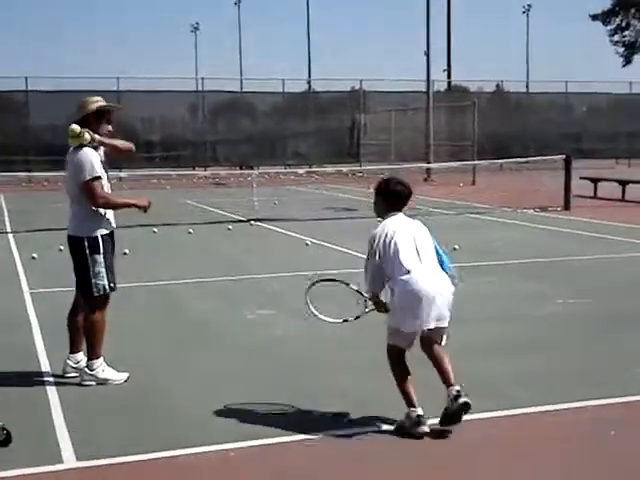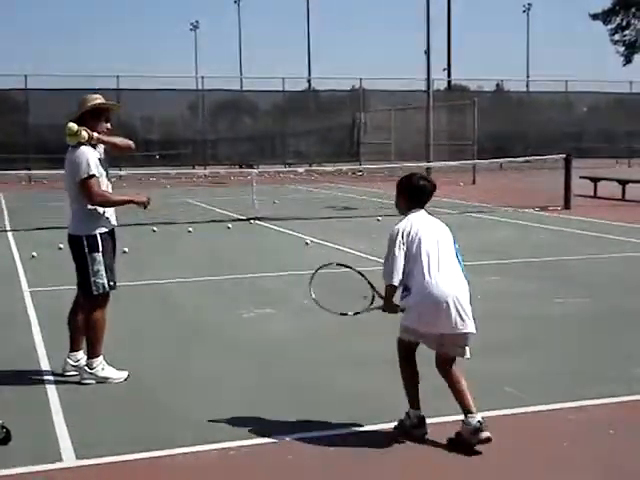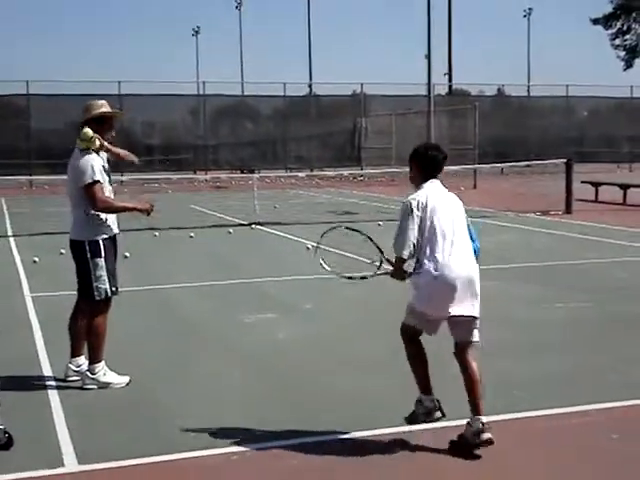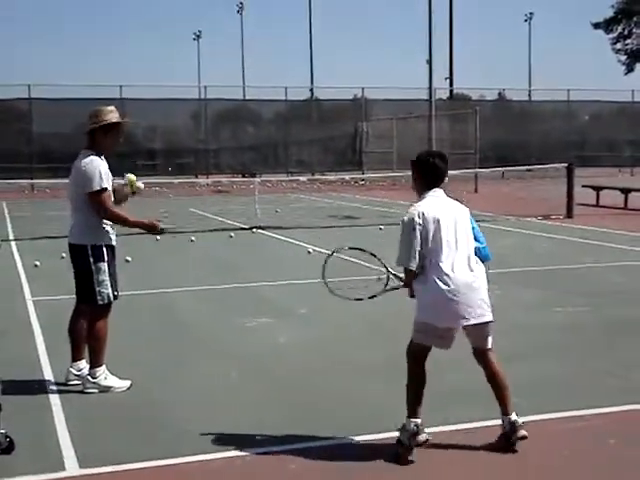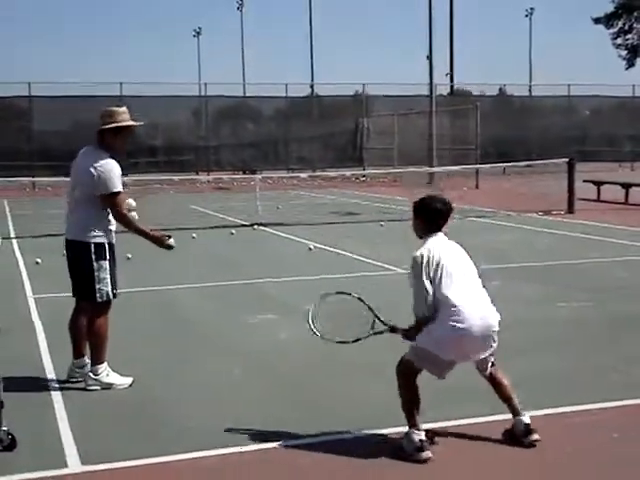
dt=0.2s
person 1, frame 1
left shoulder: (92, 149)
right shoulder: (85, 154)
left elbow: (129, 148)
right elbow: (98, 198)
left wrist: (102, 140)
right wrist: (134, 203)
left hip: (87, 234)
right hip: (91, 236)
left knee: (84, 298)
right knee: (98, 300)
left ankle: (75, 359)
right ankle: (94, 366)
person 1, frame 2
left shoulder: (94, 148)
right shoulder: (82, 153)
left elbow: (129, 145)
right elbow: (95, 197)
left wrist: (100, 138)
right wrist: (133, 199)
left hip: (96, 232)
right hip: (92, 234)
left knee: (85, 297)
right knee: (98, 299)
left ankle: (75, 358)
right ankle: (94, 365)
person 1, frame 3
left shoulder: (96, 154)
right shoulder: (86, 159)
left elbow: (132, 159)
right elbow: (99, 203)
left wrist: (107, 148)
right wrist: (136, 206)
left hip: (95, 238)
right hip: (93, 240)
left knee: (86, 302)
right knee: (99, 304)
left ankle: (76, 364)
right ankle: (95, 371)
person 1, frame 4
left shoulder: (95, 160)
right shoulder: (93, 165)
left elbow: (112, 198)
right elbow: (106, 211)
left wrist: (125, 191)
right wrist: (143, 225)
left hip: (84, 242)
right hip: (93, 245)
left knee: (84, 307)
right knee: (100, 309)
left ankle: (77, 368)
right ankle: (96, 375)
person 1, frame 5
left shoulder: (85, 154)
right shoulder: (107, 166)
right elbow: (119, 214)
left wrist: (118, 200)
right wrist: (151, 236)
left hip: (76, 238)
right hip: (93, 242)
left knee: (84, 304)
right knee: (100, 306)
left ankle: (79, 365)
right ankle: (98, 372)
person 2, frame 1
left shoulder: (380, 233)
right shoulder: (420, 227)
left elbow: (374, 280)
left wrist: (377, 302)
left hip: (410, 294)
right hip: (441, 291)
left knee: (395, 353)
right knee: (431, 344)
left ankle: (415, 415)
right ankle: (454, 392)
person 2, frame 2
left shoulder: (402, 228)
right shoulder: (441, 227)
left elbow: (394, 274)
left wrist: (388, 301)
left hip: (427, 296)
right hip: (458, 296)
left knee: (406, 350)
right knee: (446, 363)
left ankle: (415, 417)
right ankle: (474, 422)
person 2, frame 3
left shoulder: (416, 200)
right shoulder: (455, 200)
left elbow: (405, 246)
right elbow: (473, 247)
left wrist: (398, 268)
left hip: (438, 278)
right hip: (468, 277)
left knee: (410, 333)
right knee: (464, 351)
left ankle: (427, 402)
right ankle: (478, 423)
person 2, frame 4
left shoulder: (416, 213)
right shoulder: (461, 210)
left elbow: (410, 263)
right elbow: (483, 253)
left wrist: (410, 284)
left hip: (442, 292)
right hip: (475, 288)
left knee: (415, 355)
right knee: (484, 354)
left ankle: (413, 425)
right ankle: (510, 422)
person 2, frame 5
left shoulder: (422, 256)
right shoulder: (458, 251)
left elbow: (425, 308)
left wrist: (415, 330)
left hip: (456, 325)
right hip: (486, 321)
left knee: (405, 371)
right knee: (489, 370)
left ankle: (416, 437)
right ankle: (523, 425)
